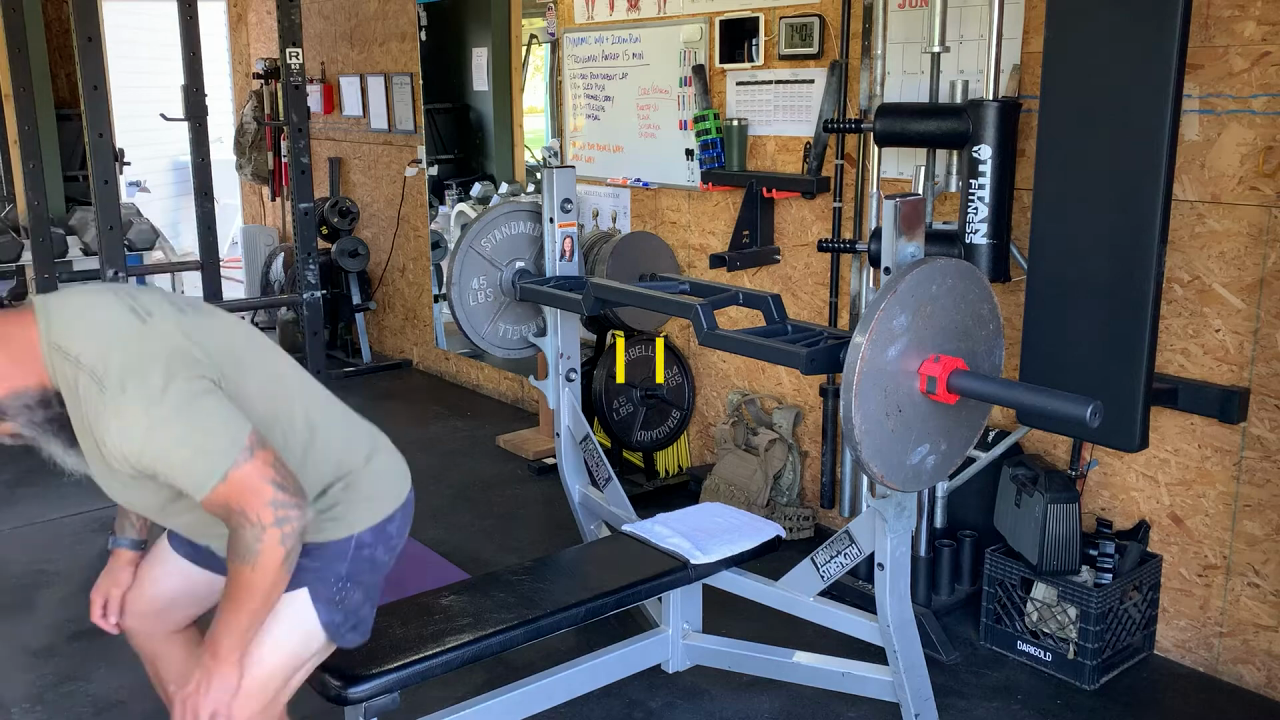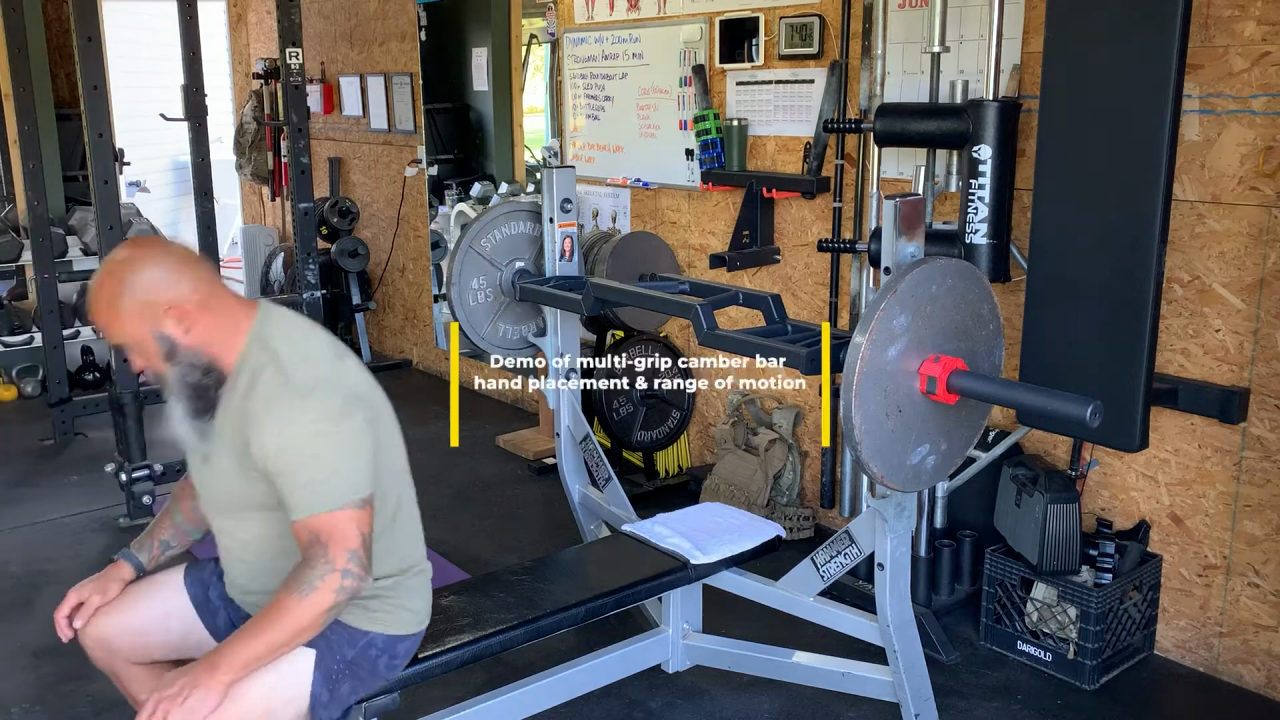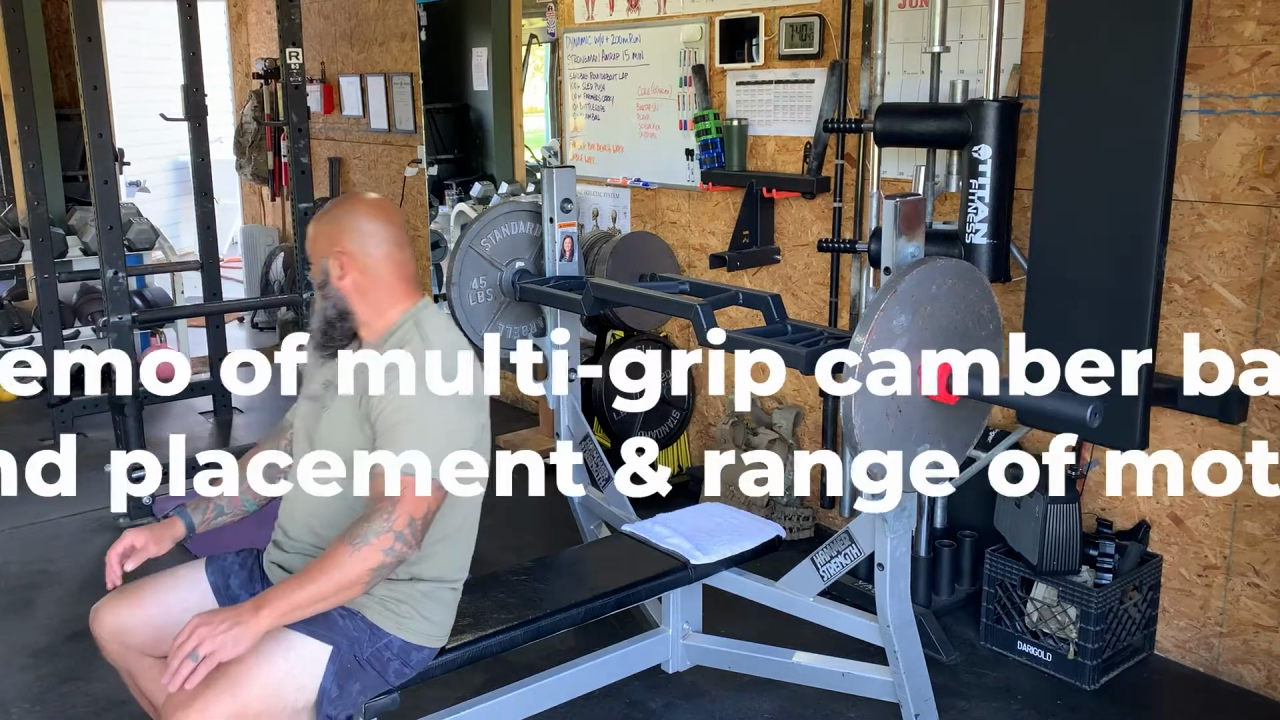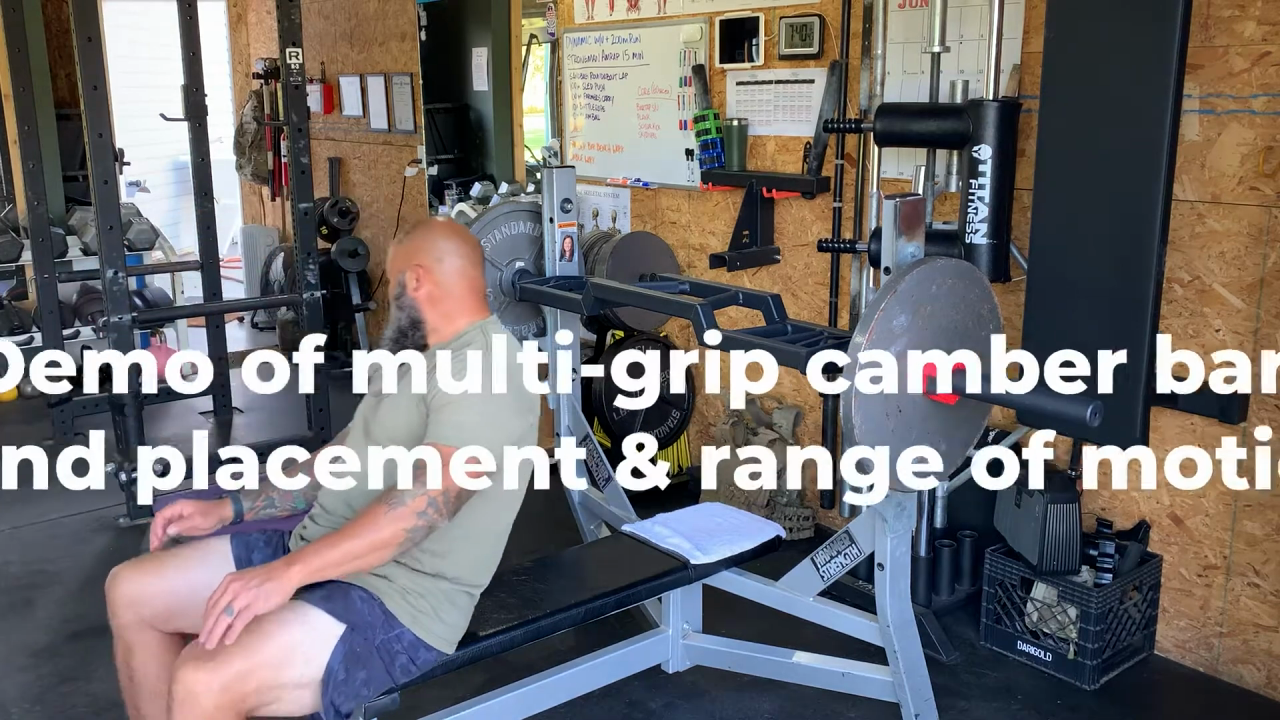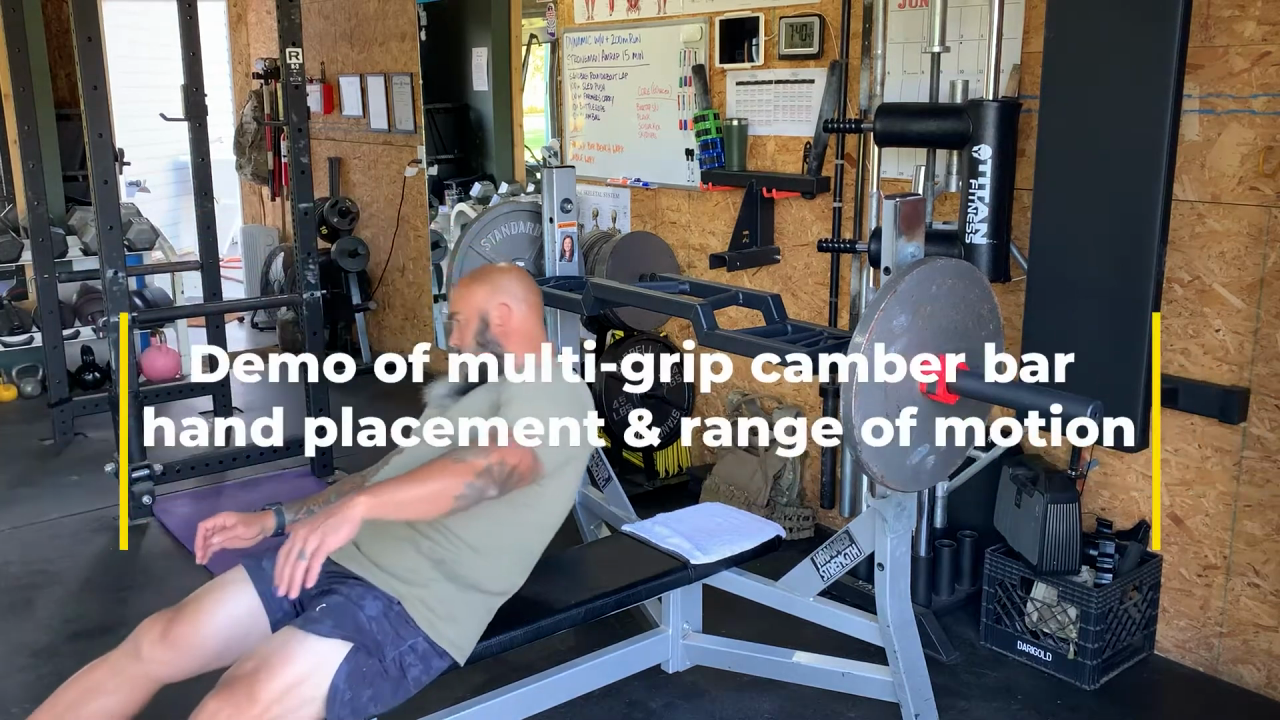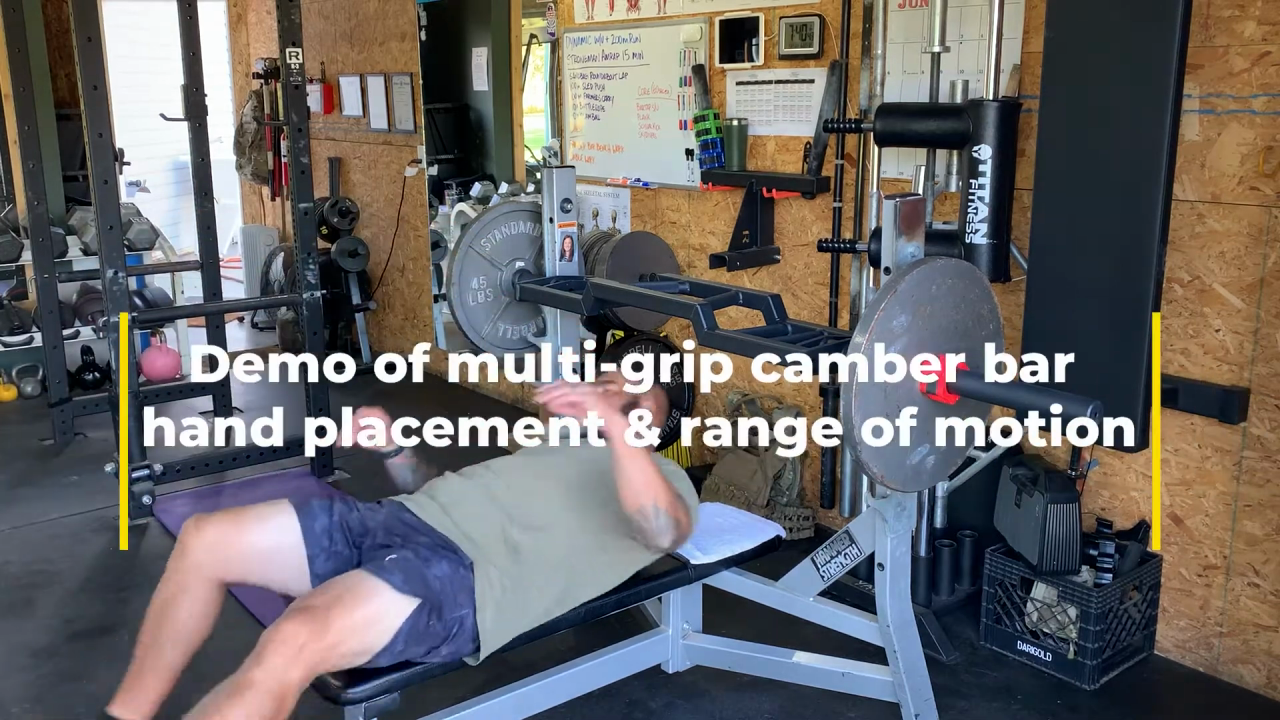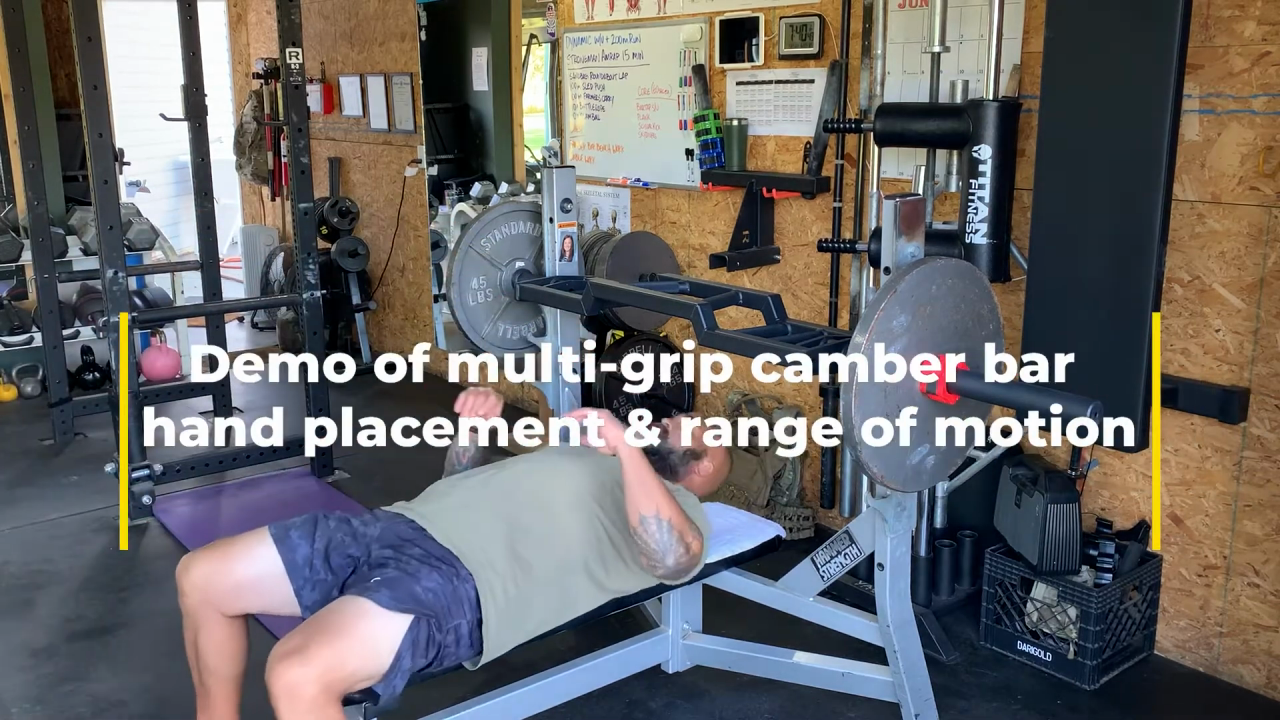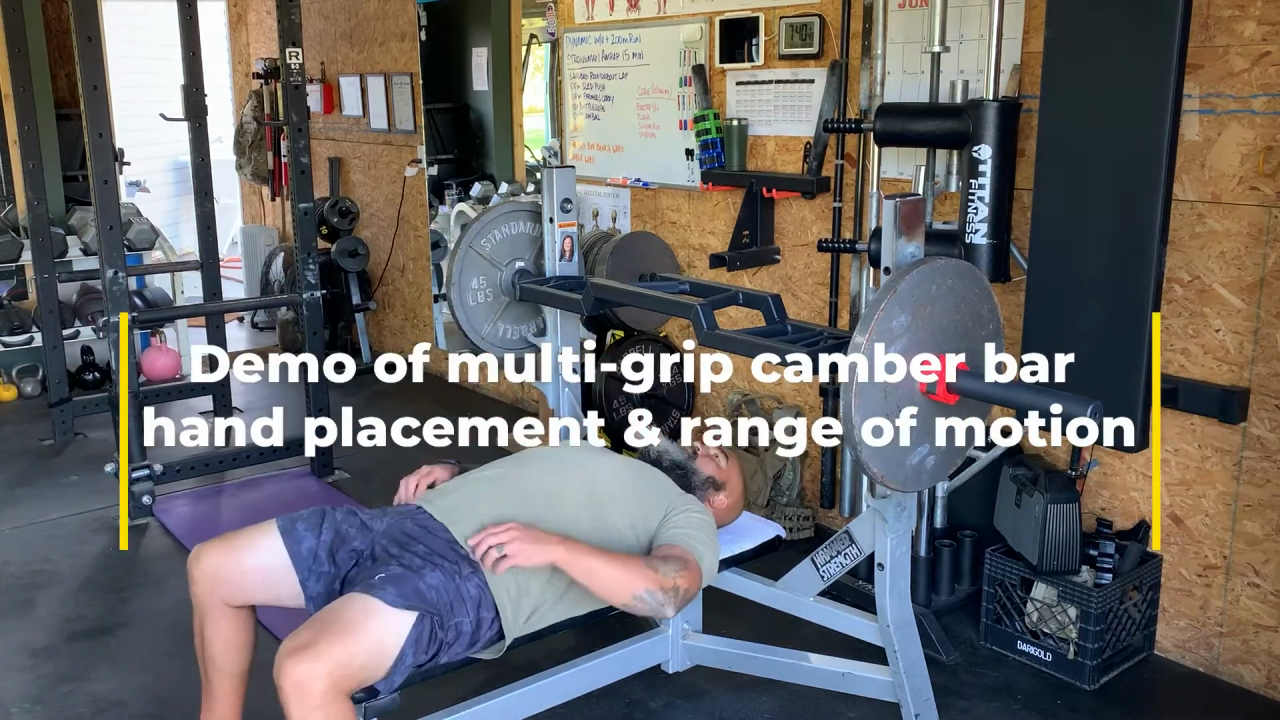
dt=0.5s
person 1, frame 1
left shoulder: (123, 389)
right shoulder: (70, 322)
left elbow: (274, 517)
left wrist: (219, 657)
right wrist: (124, 551)
left hip: (343, 516)
right knee: (139, 610)
person 1, frame 2
left shoulder: (297, 397)
right shoulder: (232, 349)
left elbow: (339, 569)
right elbow: (211, 472)
left wrist: (214, 675)
right wrist: (128, 566)
left hip: (359, 618)
right knee: (103, 629)
person 1, frame 3
left shoulder: (427, 368)
right shoulder: (352, 348)
left elbow: (393, 532)
right elbow: (283, 450)
left wrist: (253, 617)
right wrist: (177, 523)
left hip: (378, 612)
right knee: (115, 623)
person 1, frame 4
left shoulder: (485, 369)
right shoulder: (424, 358)
left elbow: (428, 500)
left wrist: (286, 573)
right wrist: (228, 507)
left hip: (397, 605)
right hip: (323, 559)
right knee: (131, 589)
person 1, frame 5
left shoulder: (556, 398)
right shoulder: (478, 393)
left elbow: (485, 469)
right elbow: (380, 476)
left wrist: (351, 510)
right wrist: (269, 520)
left hip: (410, 609)
right hip: (342, 556)
right knee: (159, 641)
person 1, frame 6
left shoulder: (662, 477)
right shoulder: (565, 448)
left elbow: (662, 528)
left wrist: (613, 422)
right wrist: (394, 444)
left hip: (467, 576)
right hip: (402, 521)
left knee: (292, 643)
right knee: (207, 540)
person 1, frame 7
left shoulder: (679, 510)
right shoulder: (584, 455)
left elbow: (671, 557)
right elbow: (464, 479)
left wrist: (625, 446)
left hip: (456, 580)
right hip: (399, 526)
left knee: (297, 673)
right knee: (201, 577)
person 1, frame 8
left shoulder: (690, 519)
right shoulder: (611, 464)
left elbow: (664, 593)
left wrist: (553, 547)
right wrist: (443, 475)
left hip: (466, 572)
right hip: (413, 523)
left knee: (306, 671)
right knee: (212, 568)
